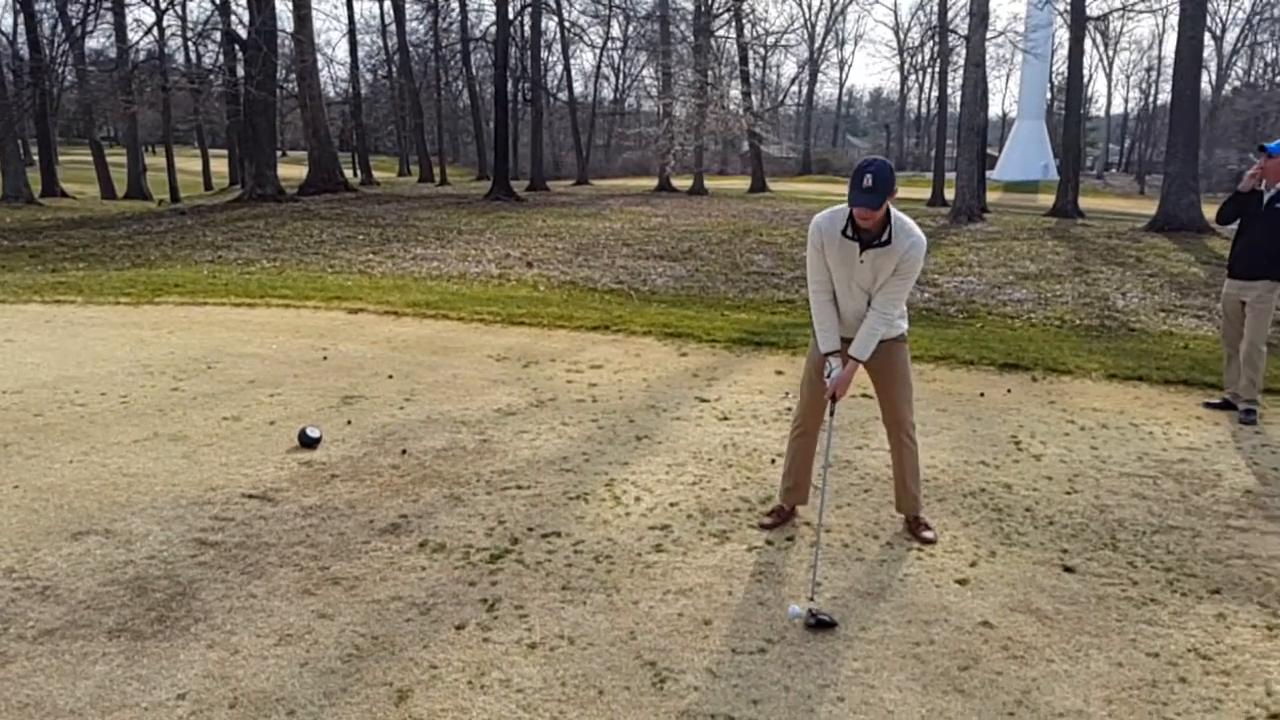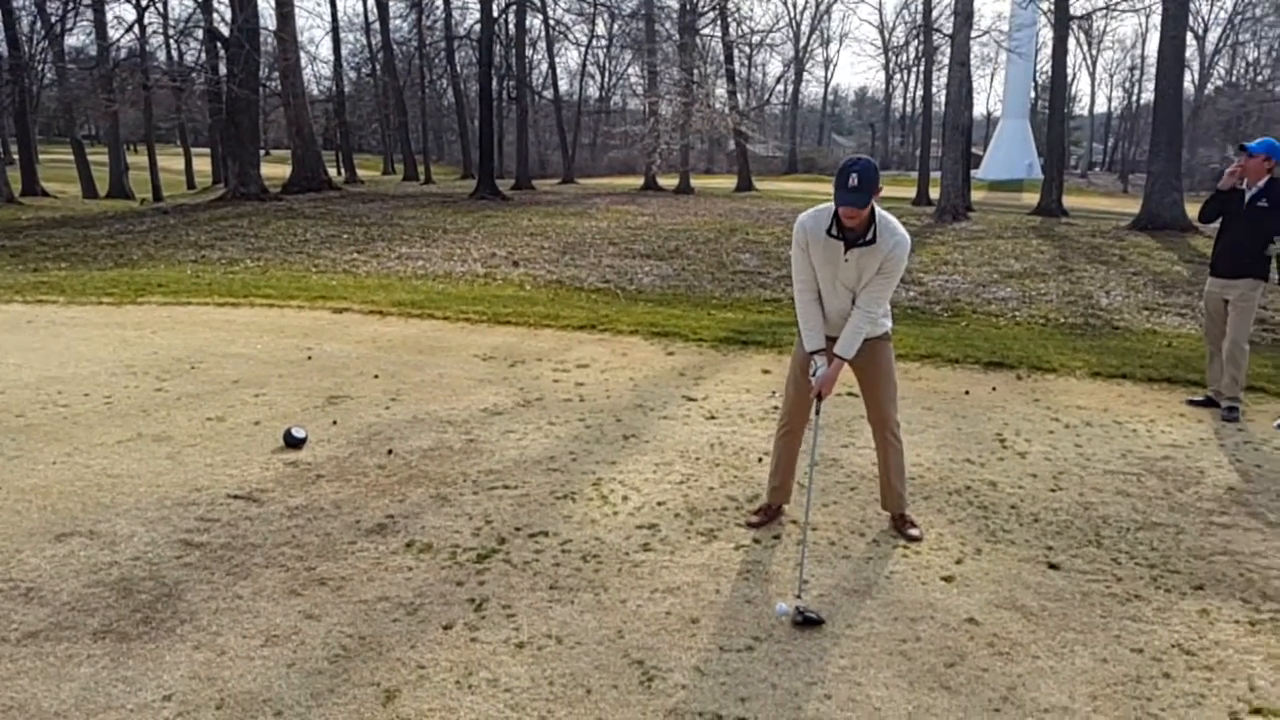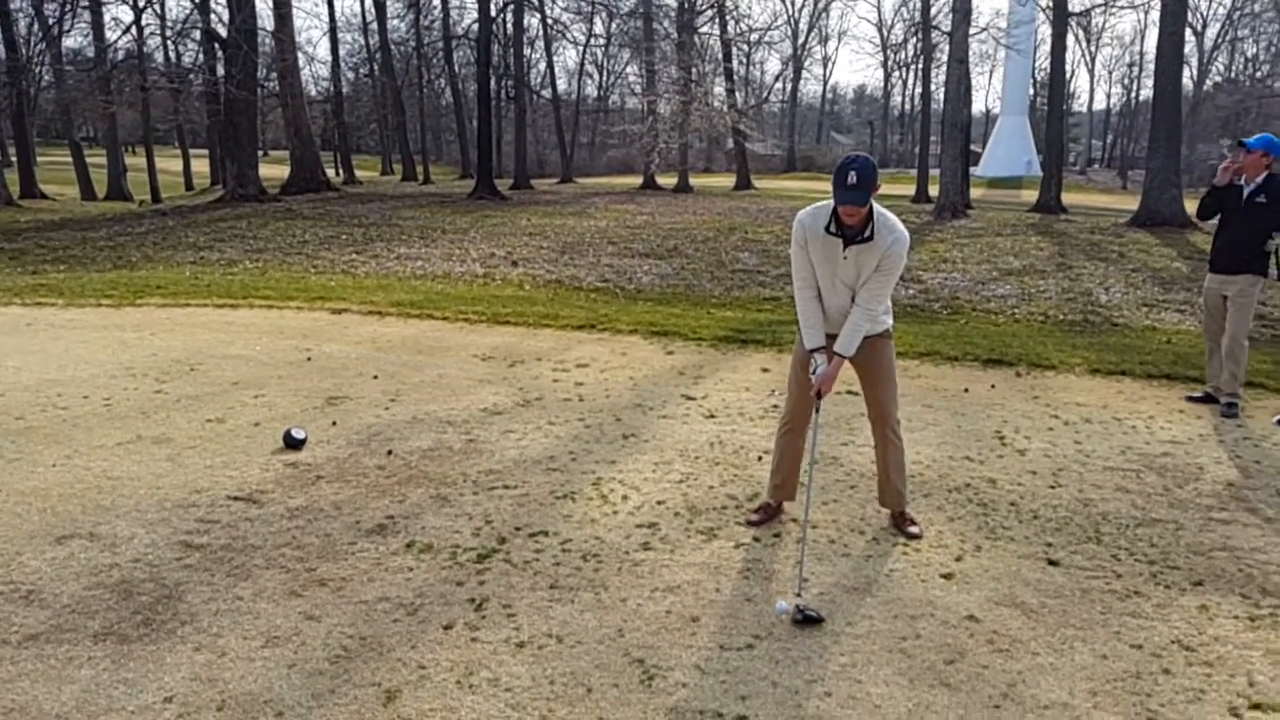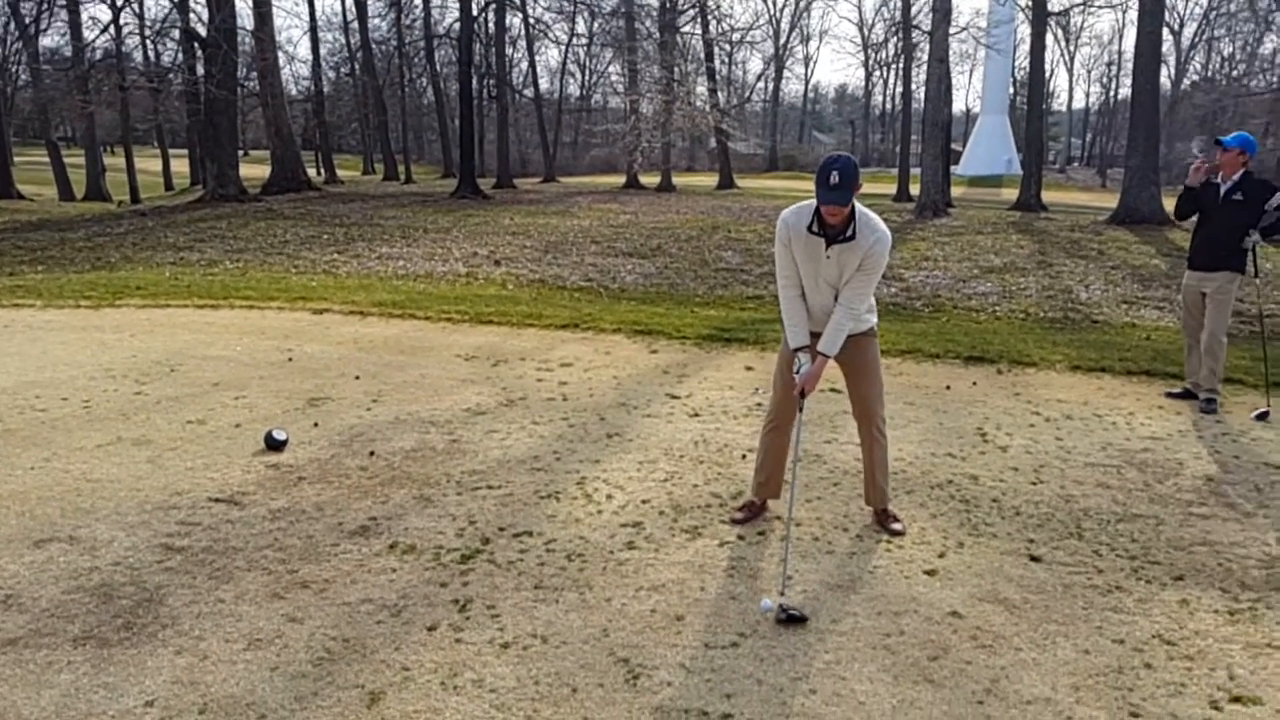
dt=0.1s
person 1, frame 1
left shoulder: (911, 242)
right shoulder: (823, 227)
left elbow: (884, 310)
right elbow: (820, 295)
left wrist: (851, 366)
right wrist: (832, 355)
left hip: (885, 338)
right hip: (832, 334)
left knee: (901, 424)
right knee: (806, 419)
left ankle: (912, 512)
right ankle: (789, 501)
person 1, frame 2
left shoulder: (896, 241)
right shoulder: (807, 226)
left elbow: (868, 309)
right elbow: (805, 294)
left wrist: (836, 365)
right wrist: (816, 353)
left hip: (869, 336)
right hip: (817, 332)
left knee: (885, 421)
right knee: (791, 417)
left ankle: (897, 509)
right ankle: (775, 499)
person 1, frame 3
left shoulder: (894, 237)
right shoulder: (806, 223)
left elbow: (867, 306)
right elbow: (805, 292)
left wrist: (836, 363)
right wrist: (817, 351)
left hip: (870, 334)
right hip: (818, 330)
left knee: (885, 419)
right knee: (794, 416)
left ankle: (897, 507)
right ankle: (776, 498)
person 1, frame 4
left shoulder: (876, 237)
right shoulder: (790, 223)
left elbow: (851, 305)
right elbow: (789, 291)
left wrist: (820, 362)
right wrist: (800, 350)
left hip: (855, 332)
right hip: (802, 329)
left knee: (871, 417)
right knee: (779, 414)
left ankle: (880, 504)
right ankle: (760, 495)
person 2, frame 1
right shoulder: (1252, 192)
right elbow: (1223, 218)
right wrist: (1243, 189)
right hip: (1235, 278)
left knee: (1253, 344)
right knee: (1231, 341)
left ankle: (1249, 402)
right ankle: (1233, 395)
person 2, frame 2
right shoulder: (1233, 191)
right elbow: (1205, 217)
right wrist: (1223, 187)
left hip: (1248, 280)
right hip: (1217, 277)
left knee: (1236, 341)
right knee: (1214, 339)
left ankle: (1232, 400)
right ankle: (1216, 393)
person 2, frame 3
right shoulder: (1230, 187)
right elbow: (1202, 214)
right wrist: (1218, 183)
left hip: (1247, 277)
right hip: (1216, 273)
left knee: (1235, 338)
right knee: (1213, 335)
left ankle: (1231, 396)
right ankle: (1215, 389)
person 2, frame 4
right shoulder: (1207, 186)
right elbow: (1181, 214)
right wrist: (1191, 185)
left hip: (1226, 273)
right hip: (1194, 270)
left knee: (1214, 335)
right knee: (1192, 332)
left ankle: (1210, 392)
right ankle: (1194, 385)
